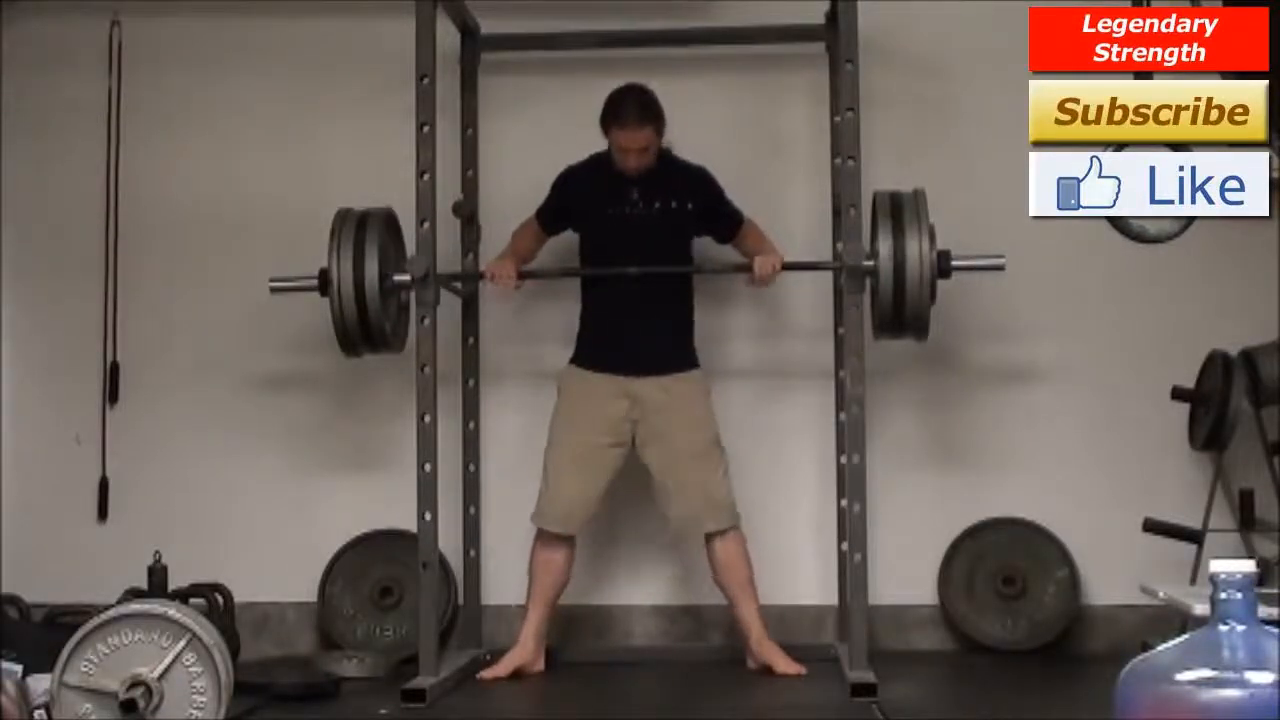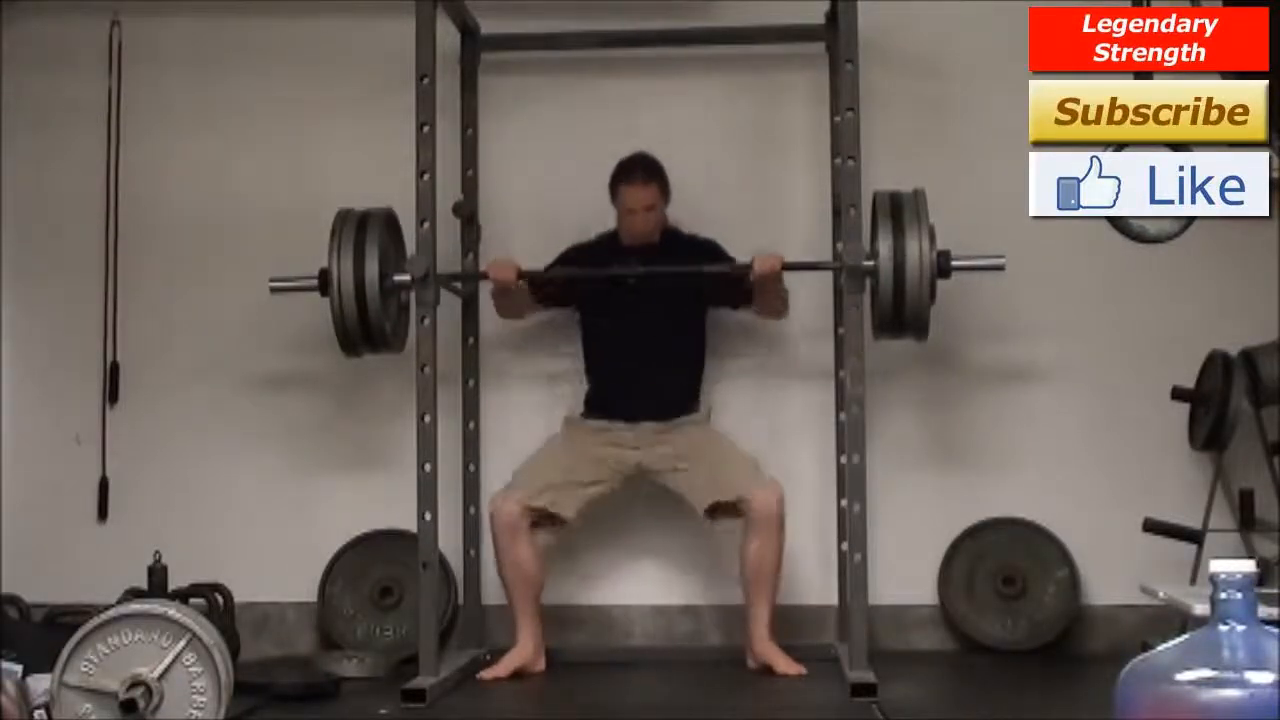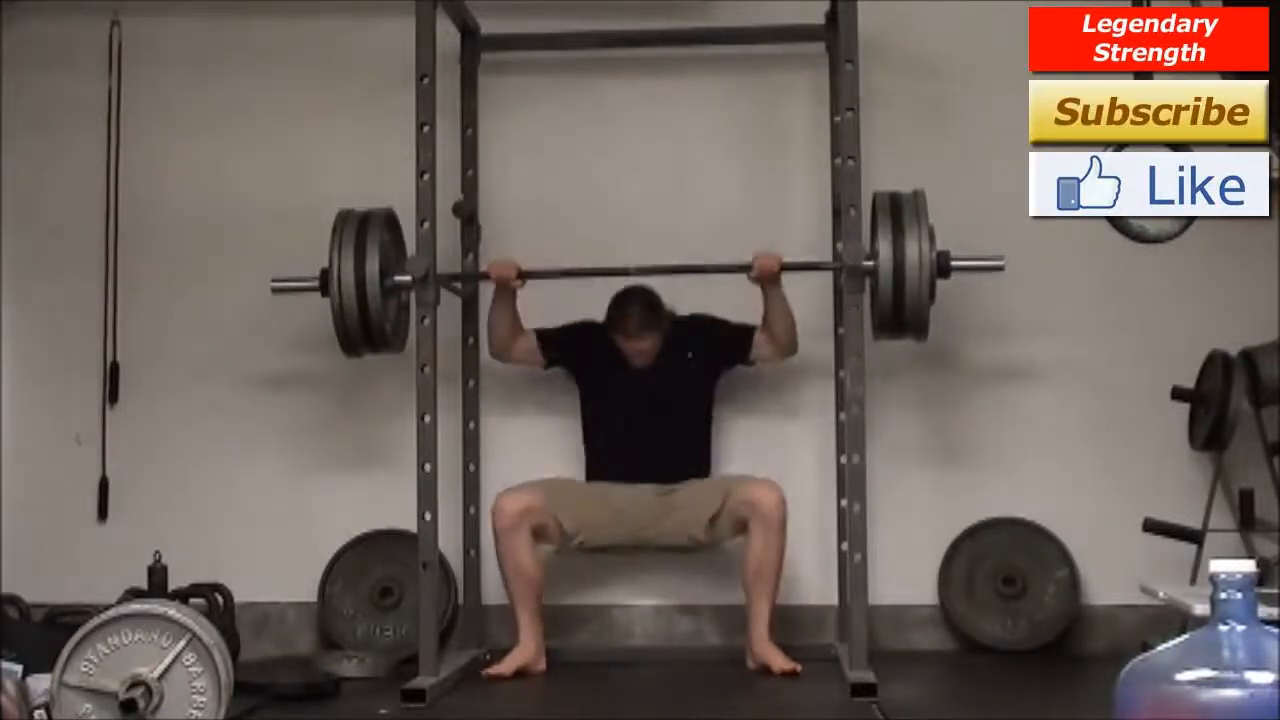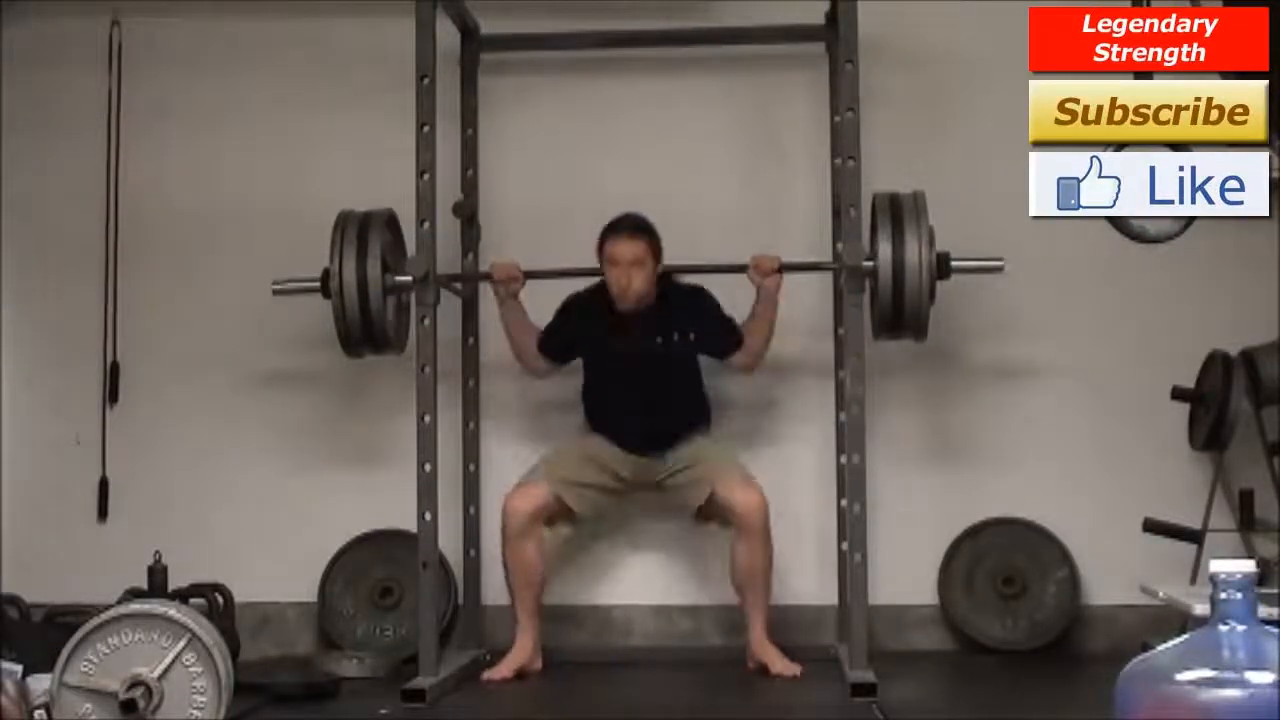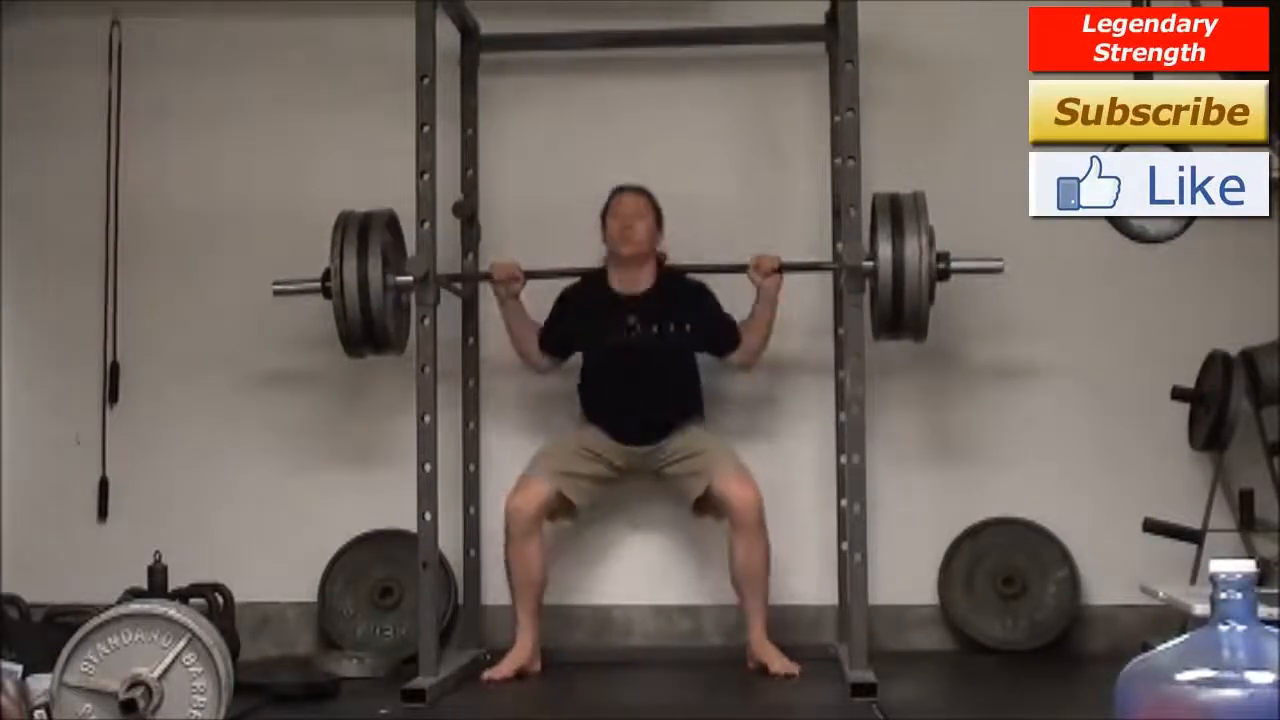
dt=0.4s
person 1, frame 1
left shoulder: (691, 182)
right shoulder: (579, 182)
left elbow: (739, 230)
right elbow: (538, 226)
left wrist: (765, 253)
right wrist: (508, 260)
left hip: (674, 378)
right hip: (593, 377)
left knee: (713, 513)
right knee: (558, 515)
left ankle: (757, 640)
right ankle: (529, 644)
person 1, frame 2
left shoulder: (700, 257)
right shoulder: (585, 261)
left elbow: (771, 308)
right elbow: (516, 307)
left wrist: (770, 278)
right wrist: (503, 284)
left hip: (681, 428)
right hip: (599, 429)
left knee: (766, 503)
right knee: (509, 510)
left ankle: (760, 641)
right ankle: (528, 644)
person 1, frame 3
left shoulder: (700, 337)
right shoulder: (585, 342)
left elbow: (782, 345)
right elbow: (505, 347)
left wrist: (771, 287)
right wrist: (504, 294)
left hip: (686, 498)
right hip: (608, 500)
left knee: (767, 500)
right knee: (511, 509)
left ankle: (760, 642)
right ankle: (530, 645)
person 1, frame 4
left shoulder: (691, 304)
right shoulder: (581, 310)
left elbow: (746, 356)
right elbow: (539, 362)
left wrist: (767, 294)
right wrist: (508, 301)
left hip: (683, 445)
right hip: (605, 445)
left knee: (749, 506)
right knee: (520, 509)
left ankle: (759, 642)
right ankle: (526, 646)
person 1, frame 5
left shoulder: (689, 297)
right shoulder: (580, 299)
left elbow: (742, 354)
right elbow: (542, 358)
left wrist: (767, 293)
right wrist: (508, 300)
left hip: (678, 433)
right hip: (601, 434)
left knee: (744, 500)
right knee: (523, 505)
left ankle: (758, 640)
right ankle: (526, 644)
